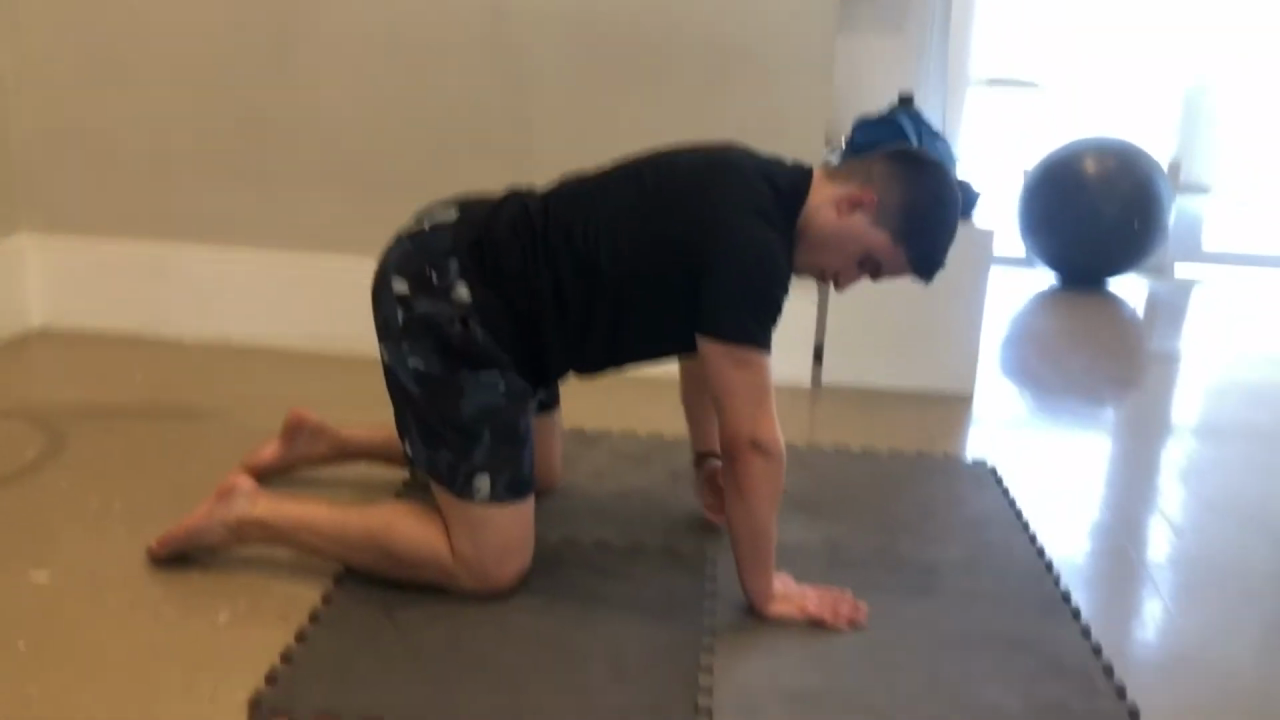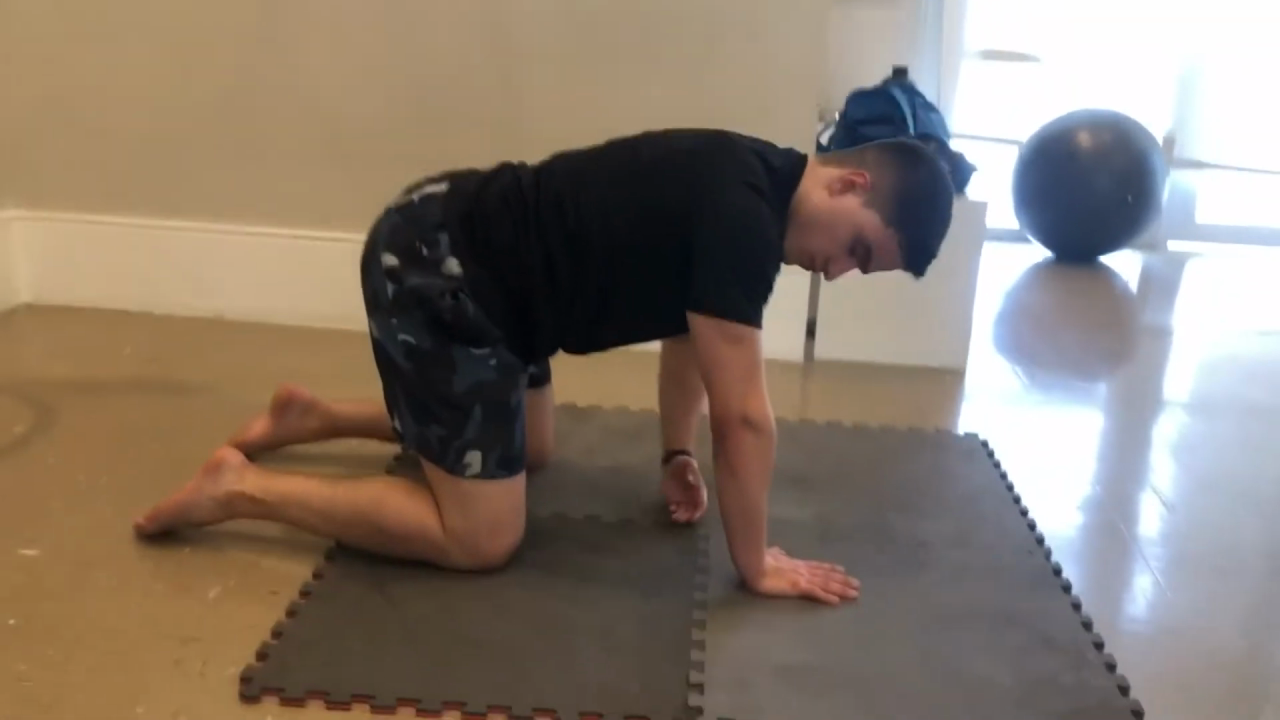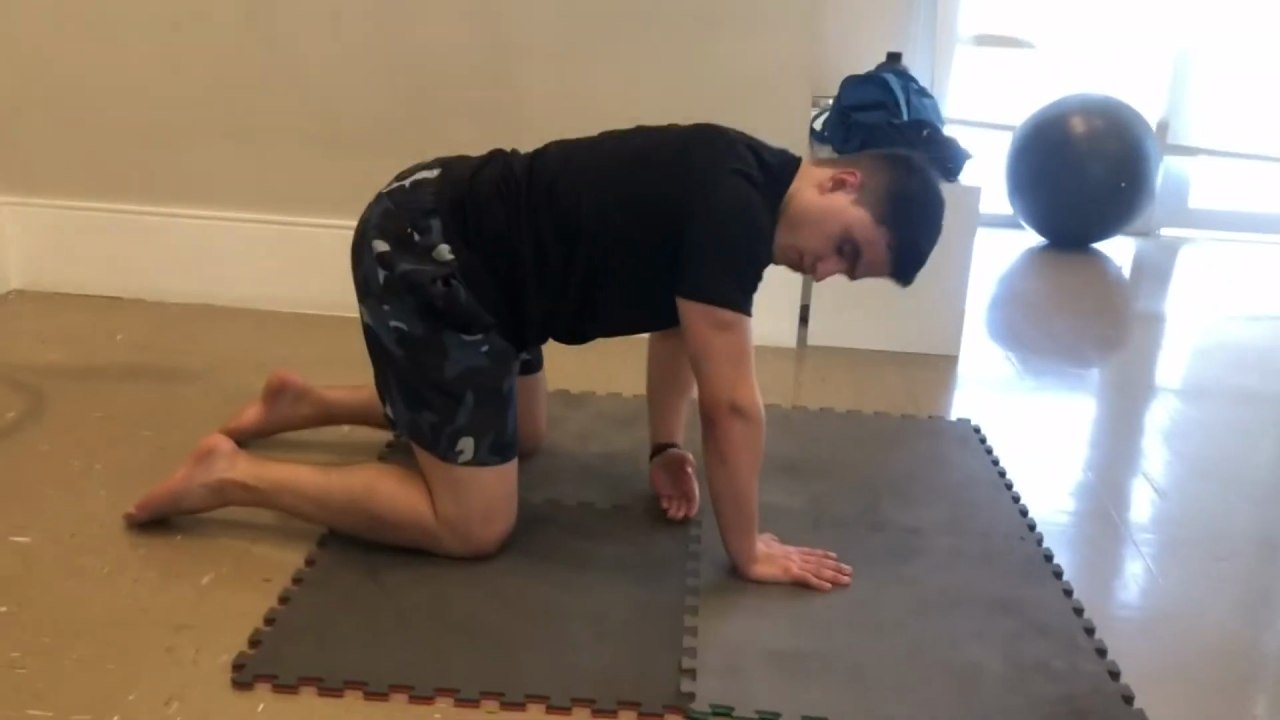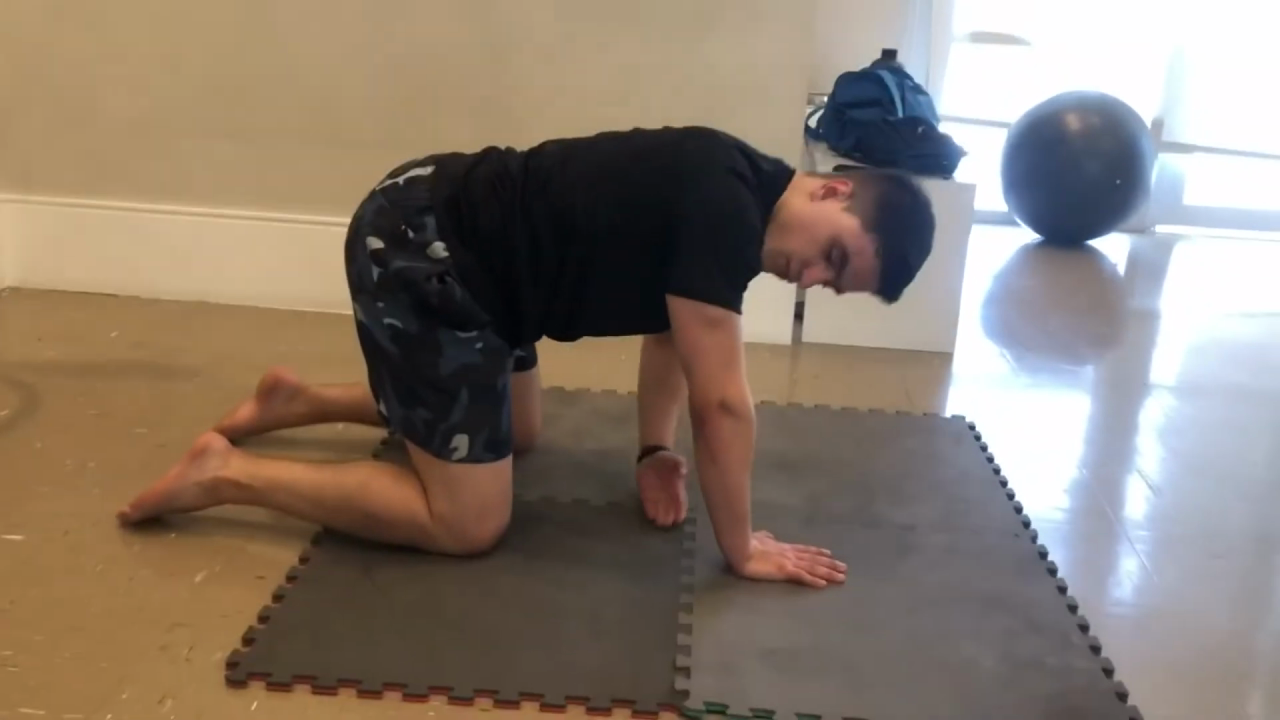
dt=0.1s
person 1, frame 1
left shoulder: (755, 200)
right shoulder: (750, 236)
left elbow: (698, 333)
right elbow: (754, 439)
left wrist: (708, 460)
right wrist: (765, 589)
left hip: (467, 278)
right hip: (443, 299)
left knee: (536, 475)
right knee: (492, 562)
left ankle: (325, 439)
right ankle: (252, 512)
person 1, frame 2
left shoulder: (747, 182)
right shoulder: (741, 213)
left elbow: (686, 323)
right elbow: (743, 416)
left wrist: (674, 453)
right wrist: (757, 563)
left hip: (458, 250)
right hip: (433, 273)
left knee: (527, 451)
right knee: (483, 538)
left ankle: (315, 414)
right ankle: (242, 488)
person 1, frame 3
left shoulder: (744, 195)
right shoulder: (733, 204)
left elbow: (675, 320)
right elbow: (731, 404)
left wrist: (666, 448)
right wrist: (748, 551)
left hip: (452, 244)
right hip: (421, 256)
left knee: (520, 437)
right knee: (475, 525)
left ankle: (307, 401)
right ankle: (234, 476)
person 1, frame 4
left shoulder: (735, 198)
right shoulder: (724, 204)
left elbow: (667, 327)
right elbow: (720, 402)
left wrist: (655, 451)
right wrist: (742, 548)
left hip: (447, 239)
right hip: (417, 252)
left knee: (515, 434)
right knee: (470, 523)
left ankle: (302, 399)
right ankle: (229, 473)
